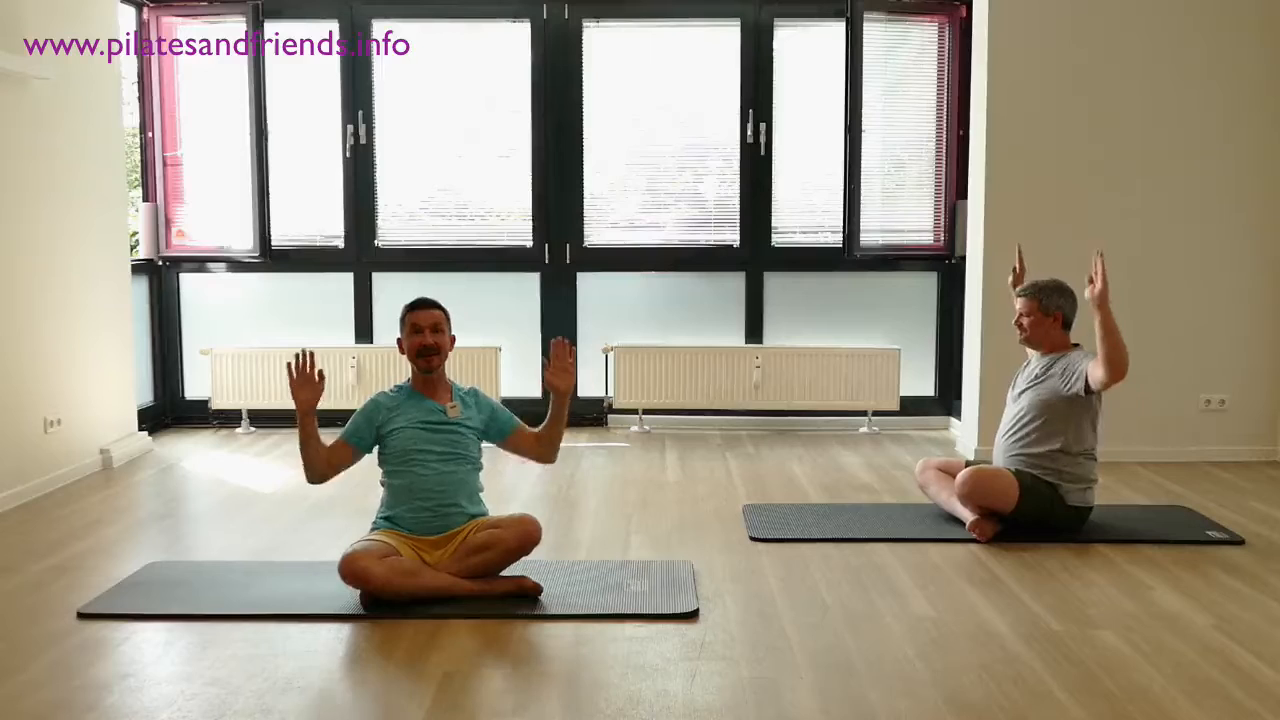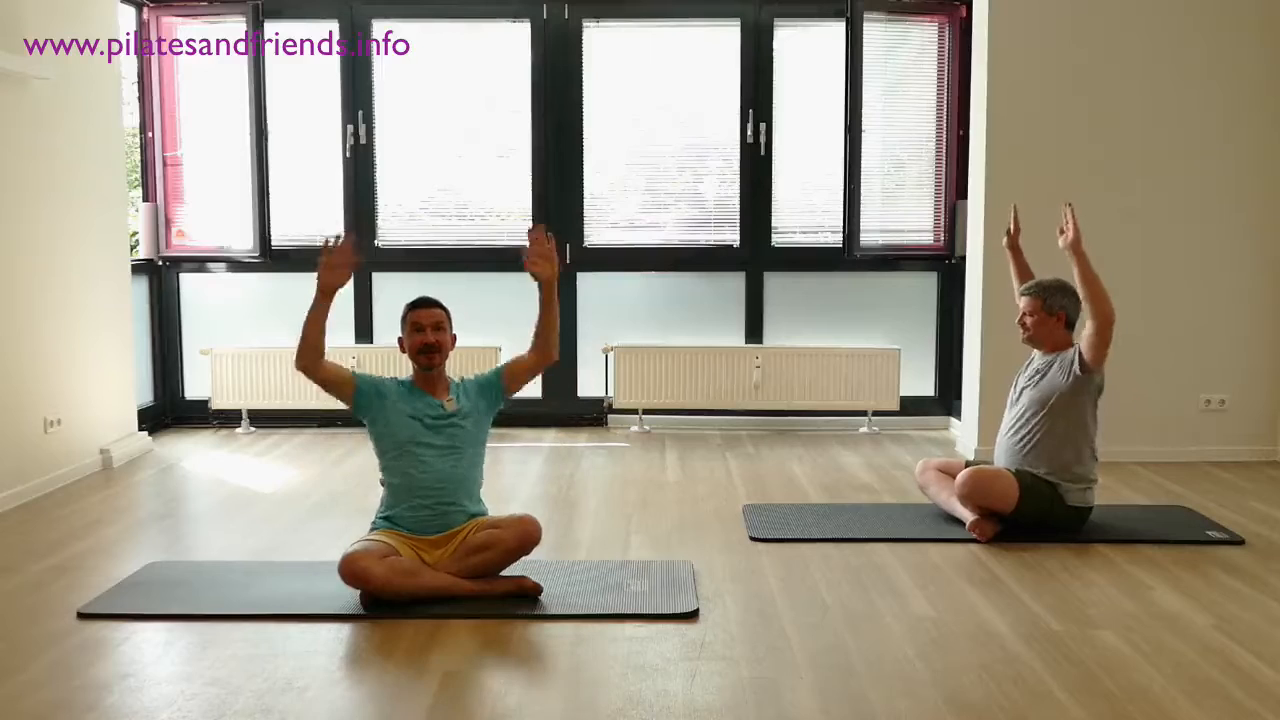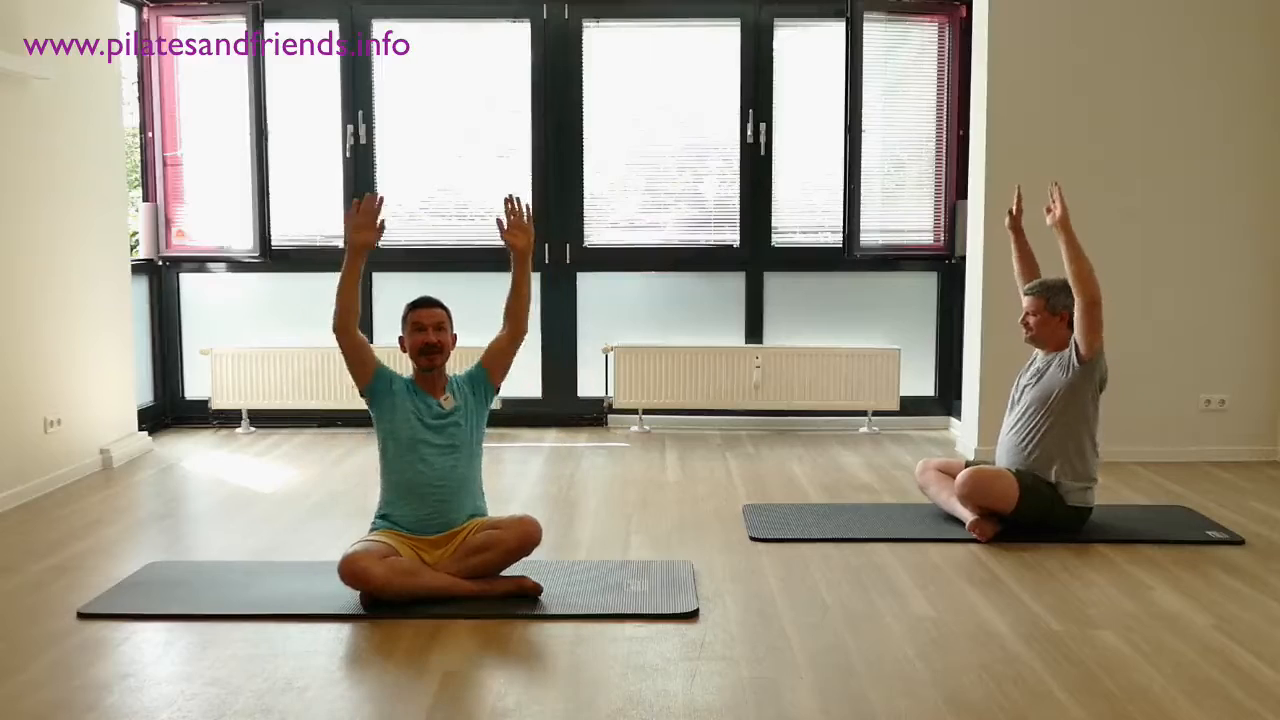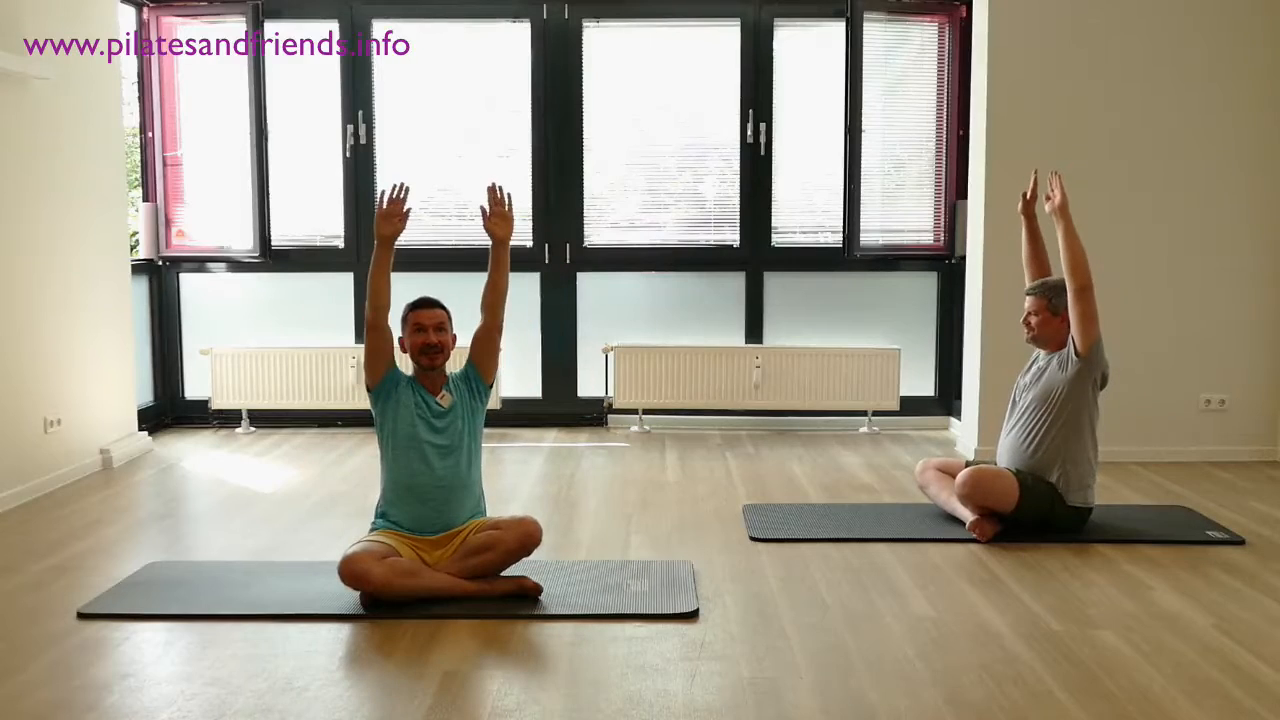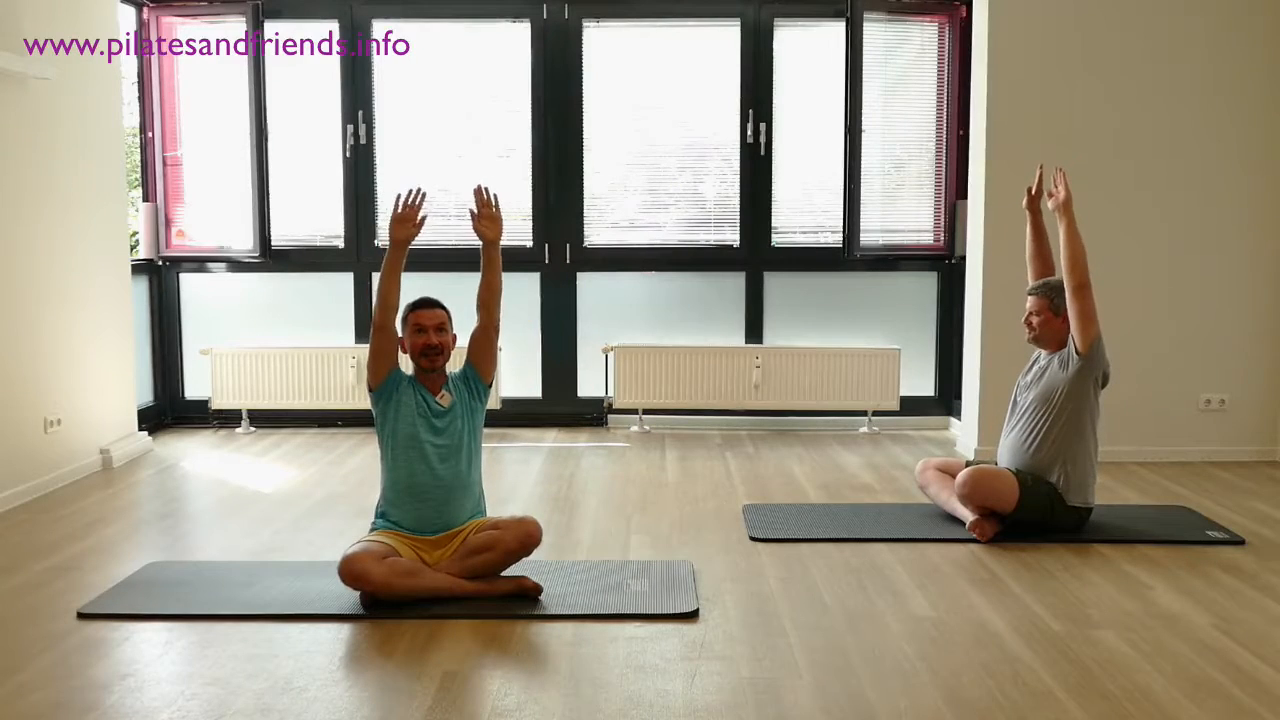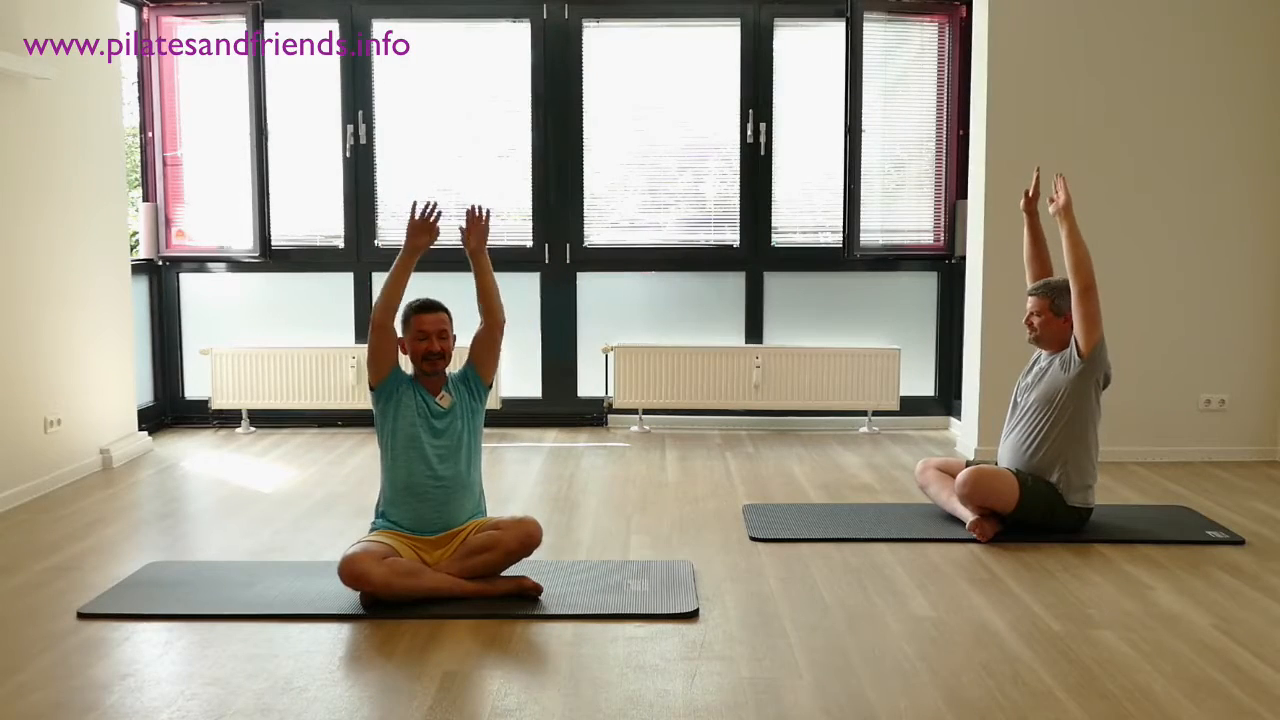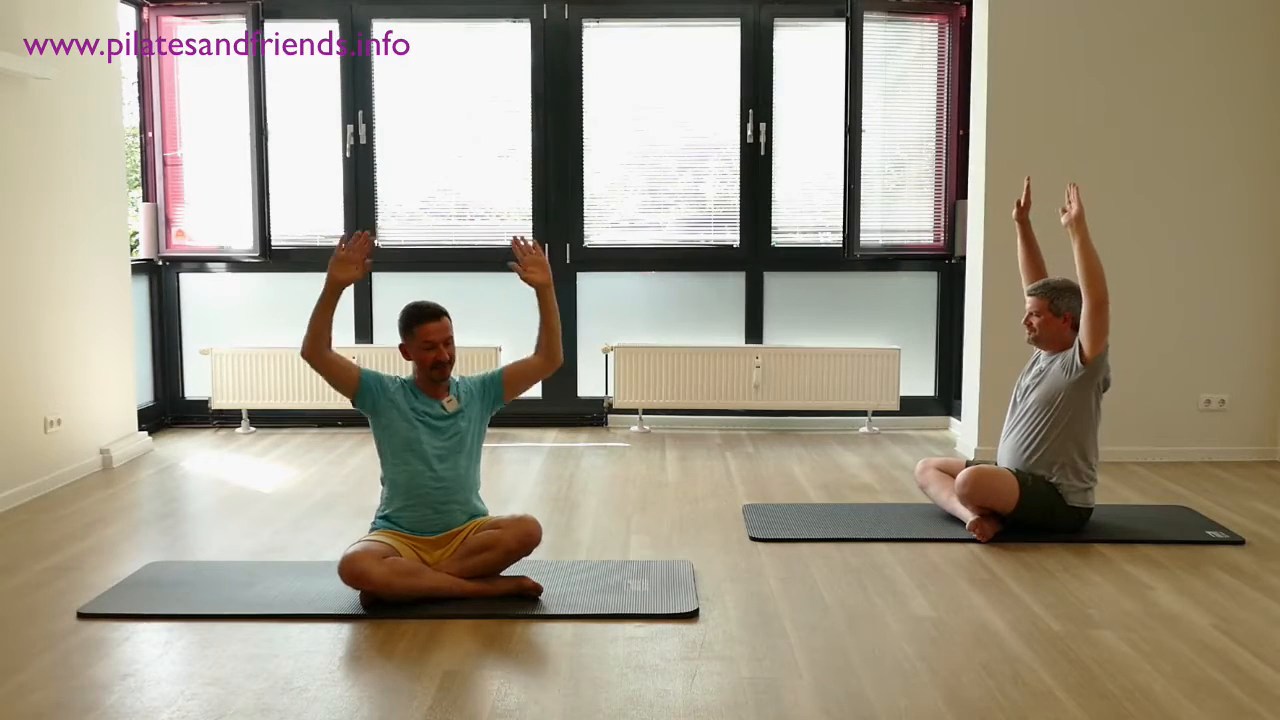
dt=0.3s
person 1, frame 1
left shoulder: (478, 405)
right shoulder: (382, 408)
left elbow: (544, 452)
right elbow: (318, 472)
left wrist: (560, 397)
right wrist: (306, 412)
left hip: (466, 534)
right hip: (400, 537)
left knee: (526, 530)
right knee: (355, 566)
left ankle: (402, 583)
right ankle: (493, 587)
person 1, frame 2
left shoulder: (479, 393)
right shoulder: (381, 396)
left elbow: (543, 355)
right elbow: (309, 364)
left wrist: (547, 286)
right wrist: (325, 291)
left hip: (467, 533)
right hip: (398, 536)
left knee: (527, 530)
right knee: (354, 567)
left ankle: (402, 580)
right ankle: (492, 586)
person 1, frame 3
left shoulder: (474, 391)
right shoulder: (388, 394)
left elbow: (514, 329)
right elbow: (344, 330)
left wrist: (522, 255)
right wrist: (355, 254)
left hip: (466, 533)
right hip: (398, 537)
left knee: (527, 531)
right knee: (354, 567)
left ankle: (401, 582)
right ankle: (495, 585)
person 1, frame 4
left shoulder: (471, 390)
right shoulder: (390, 392)
left elbow: (493, 320)
right elbow: (375, 320)
left wrist: (501, 244)
right wrist: (383, 243)
left hip: (466, 533)
right hip: (398, 537)
left knee: (527, 531)
right knee: (354, 567)
left ankle: (404, 583)
right ankle: (494, 586)
person 1, frame 5
left shoulder: (470, 389)
right shoulder: (392, 392)
left elbow: (490, 321)
right elbow: (381, 322)
left wrist: (491, 246)
right wrist: (398, 247)
left hip: (466, 534)
right hip: (398, 537)
left knee: (527, 531)
right knee: (354, 567)
left ankle: (404, 583)
right ankle: (495, 586)
person 1, frame 6
left shoulder: (470, 389)
right shoulder: (392, 391)
left elbow: (494, 324)
right elbow: (379, 324)
left wrist: (478, 253)
right wrist: (410, 252)
left hip: (467, 533)
right hip: (398, 537)
left knee: (527, 531)
right knee: (354, 568)
left ankle: (403, 583)
right ankle: (493, 586)
person 1, frame 7
left shoulder: (478, 392)
right shoulder: (384, 395)
left elbow: (548, 360)
right elbow: (314, 354)
left wrist: (543, 291)
right wrist: (337, 289)
left hip: (467, 533)
right hip: (399, 538)
left knee: (526, 531)
right knee: (354, 568)
left ankle: (403, 580)
right ankle: (491, 588)
person 2, frame 1
left shoulder: (1075, 367)
right shoulder: (1039, 357)
left elbow: (1115, 370)
right elbow: (1029, 324)
left wrist: (1100, 304)
right wrist: (1017, 287)
left hip: (1057, 499)
right hip: (1014, 478)
left knee: (970, 480)
right knee: (927, 468)
left ankle: (985, 517)
right ankle: (977, 516)
person 2, frame 2
left shoulder: (1077, 364)
right shoulder: (1041, 355)
left elbow: (1103, 322)
right elbow: (1030, 299)
left wrist: (1076, 253)
right wrist: (1013, 250)
left hip: (1058, 500)
right hip: (1015, 479)
left knee: (970, 482)
right knee: (927, 469)
left ankle: (989, 516)
right ankle: (978, 516)
person 2, frame 3
left shoulder: (1080, 364)
right shoulder: (1043, 352)
left elbow: (1088, 299)
right elbow: (1032, 288)
left wrist: (1063, 230)
right wrist: (1016, 231)
left hip: (1059, 501)
right hip: (1015, 479)
left knee: (971, 482)
right knee: (927, 469)
left ankle: (985, 516)
right ankle: (980, 516)
person 2, frame 4
left shoulder: (1081, 361)
right shoulder: (1044, 352)
left elbow: (1080, 288)
right elbow: (1038, 280)
left wrist: (1062, 217)
right wrist: (1028, 218)
left hip: (1059, 501)
right hip: (1017, 480)
left knee: (970, 481)
right knee: (927, 469)
left ankle: (989, 514)
right ankle: (980, 515)
person 2, frame 5
left shoulder: (1082, 360)
right shoulder: (1045, 351)
left elbow: (1077, 286)
right elbow: (1042, 279)
left wrist: (1064, 214)
right wrist: (1033, 214)
left hip: (1060, 501)
right hip: (1016, 479)
left knee: (971, 481)
right knee: (927, 469)
left ankle: (987, 515)
right ankle: (980, 516)
person 2, frame 6
left shoulder: (1082, 361)
right shoulder: (1045, 351)
left elbow: (1083, 288)
right elbow: (1040, 280)
left wrist: (1065, 218)
right wrist: (1030, 216)
left hip: (1060, 502)
right hip: (1017, 479)
left knee: (970, 482)
right knee: (927, 469)
left ankle: (989, 514)
right ankle: (980, 516)
person 2, frame 7
left shoulder: (1082, 363)
right shoulder: (1045, 352)
left elbow: (1097, 303)
right elbow: (1035, 284)
left wrist: (1077, 230)
right wrist: (1022, 224)
left hip: (1059, 501)
right hip: (1015, 479)
left knee: (970, 481)
right knee: (927, 469)
left ankle: (987, 515)
right ankle: (978, 516)
